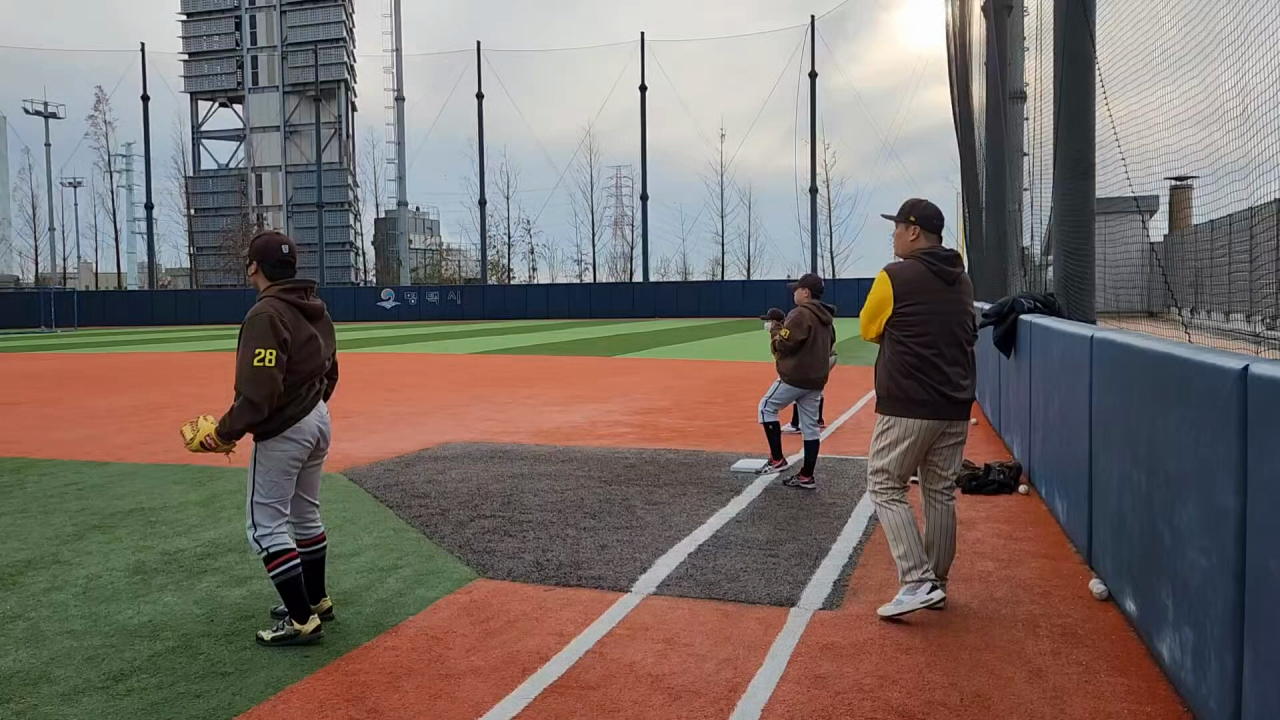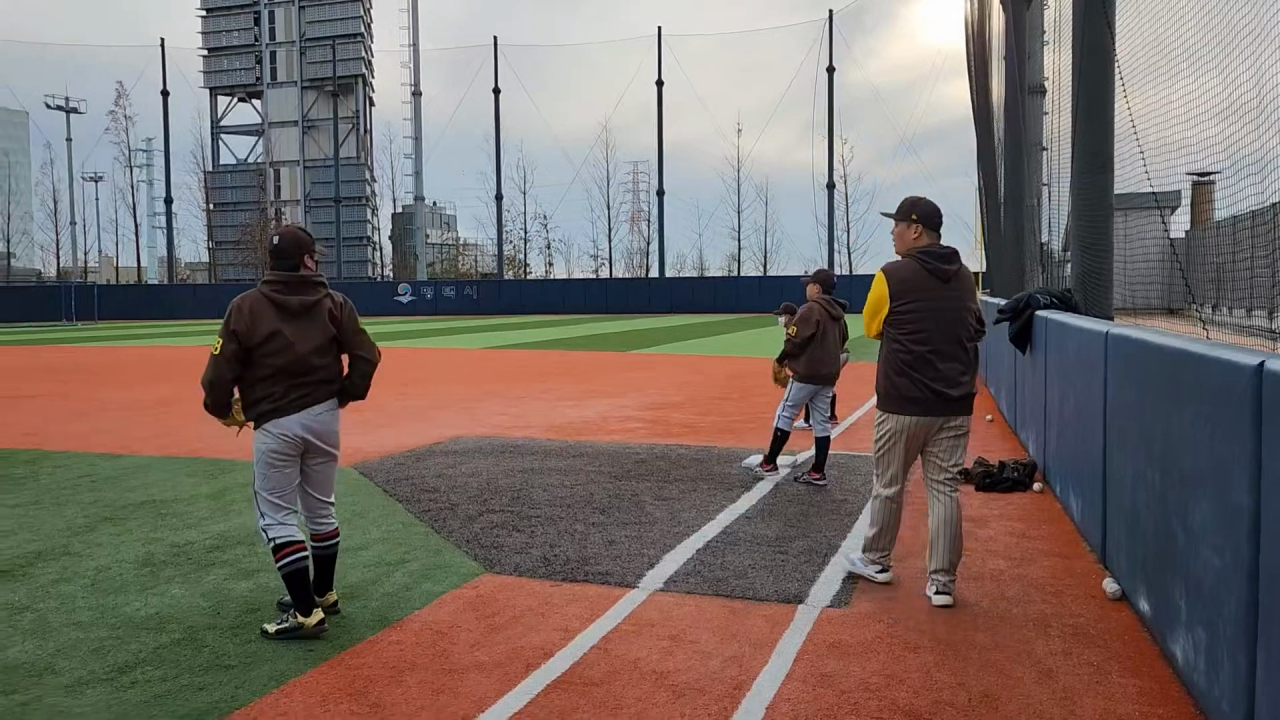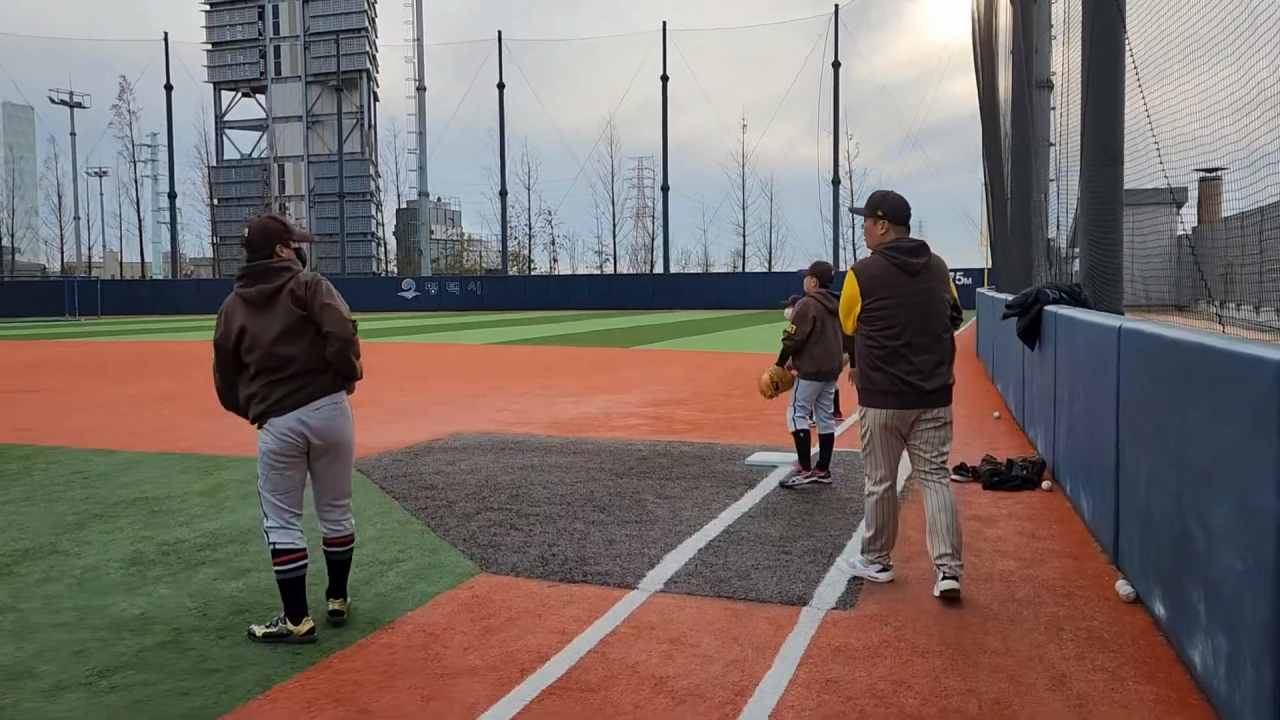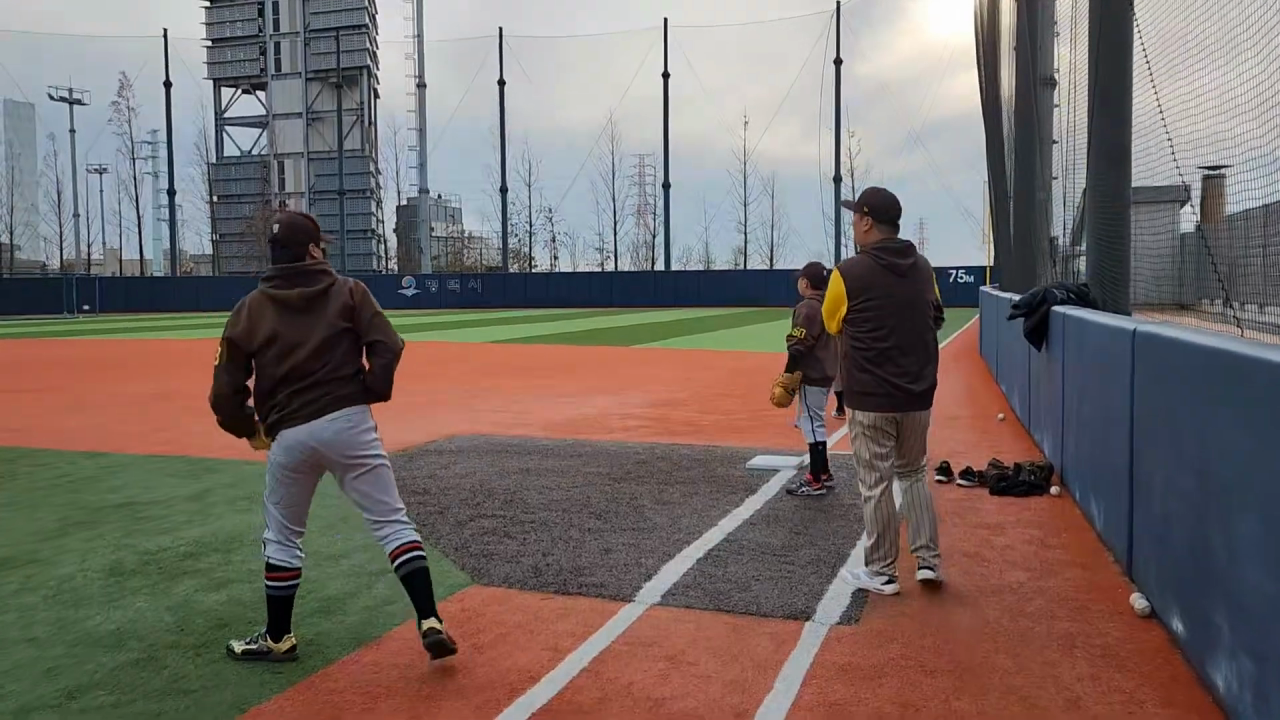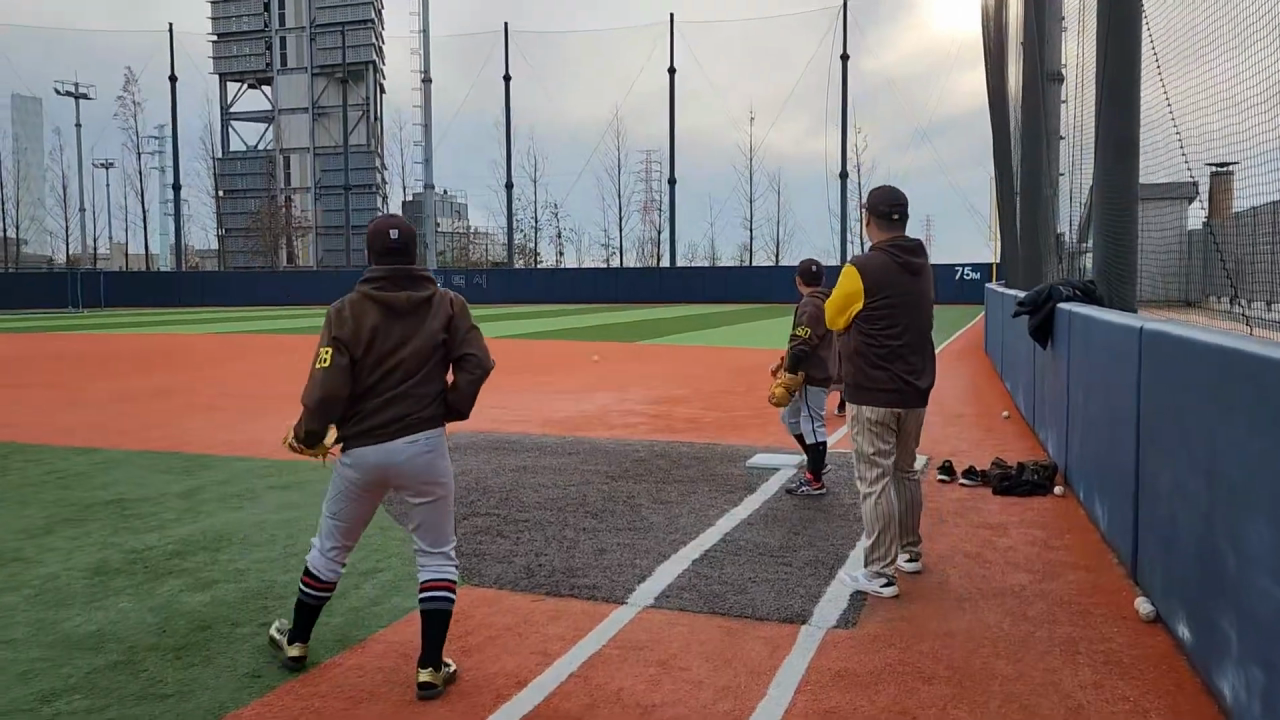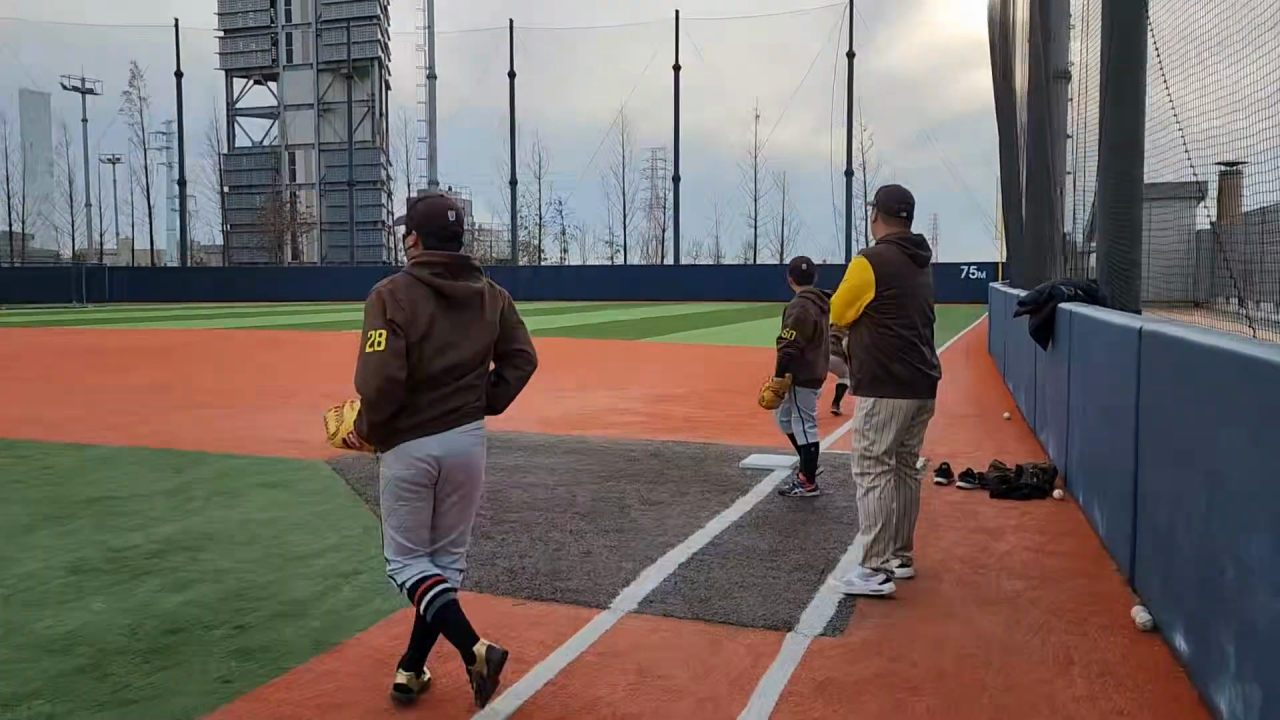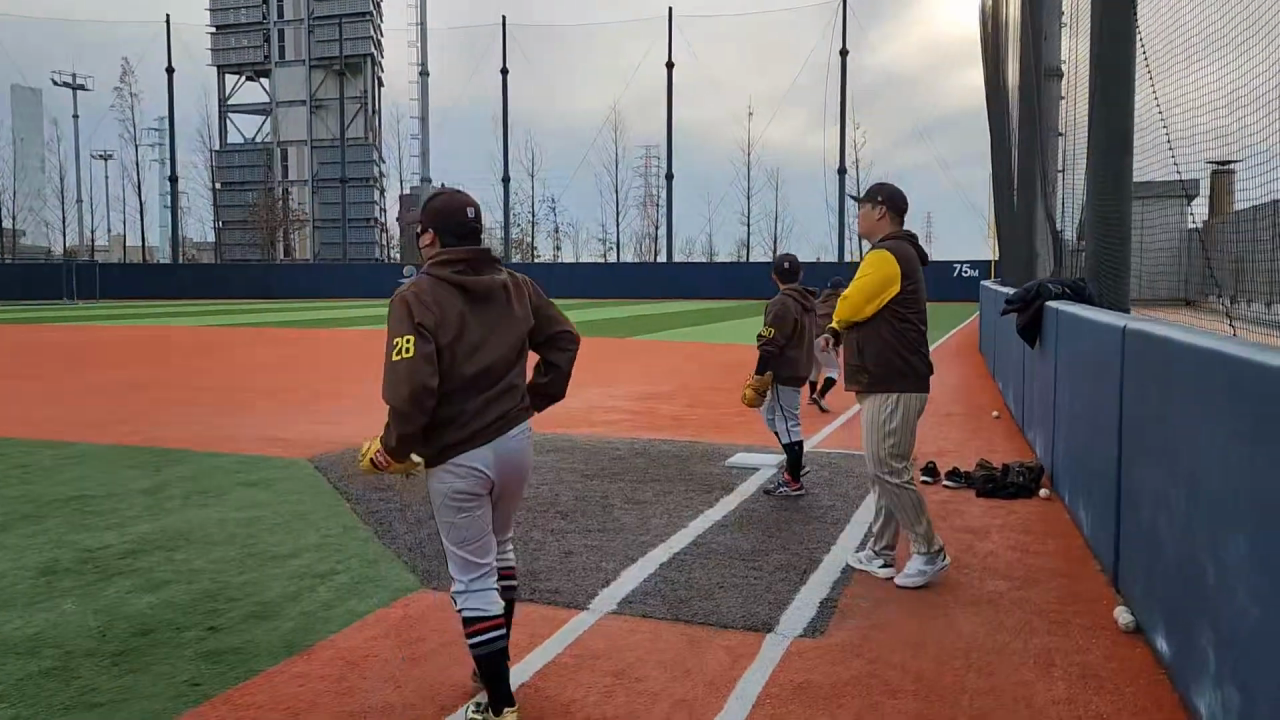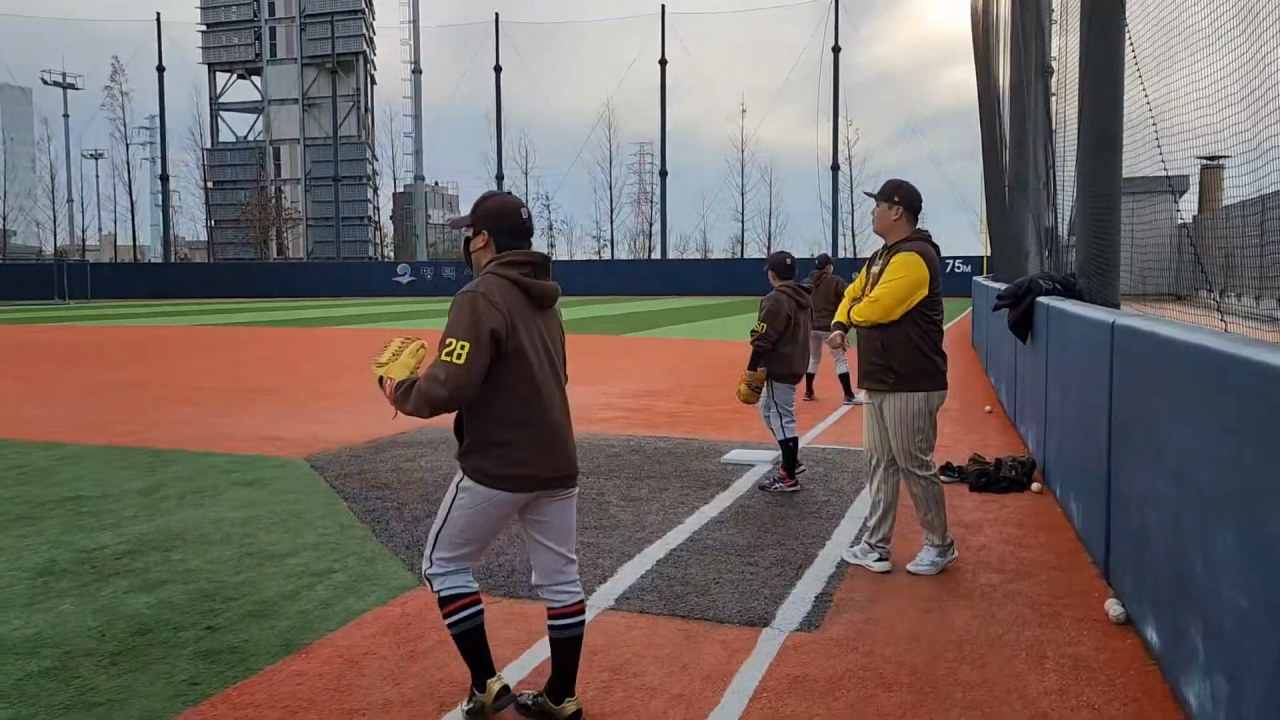
dt=0.4s
person 1, frame 1
left shoulder: (264, 315)
right shoulder: (316, 308)
left elbow: (261, 390)
right elbow: (330, 370)
left wrist: (226, 431)
left hip: (282, 432)
right hip: (318, 420)
left knee: (267, 526)
right knee: (305, 514)
left ankle: (303, 620)
right ankle: (316, 600)
person 1, frame 2
left shoulder: (245, 306)
right shoulder: (333, 303)
left elbow: (219, 374)
right elbow: (366, 356)
left wrist: (223, 410)
right wrist: (345, 394)
left hip: (275, 425)
right hip: (324, 417)
left knee: (278, 518)
right knee: (321, 509)
left ankle: (307, 612)
right ankle: (323, 594)
person 1, frame 3
left shoulder: (231, 308)
right shoulder: (309, 285)
left elbow: (226, 386)
right elbow: (342, 332)
right wrist: (346, 375)
left hip: (277, 424)
right hip: (329, 411)
left knee: (282, 523)
right knee: (336, 511)
left ankle: (297, 620)
right ankle: (337, 599)
person 1, frame 4
left shoulder: (249, 310)
right shoulder: (349, 292)
left elbow: (225, 392)
right elbow: (387, 347)
left wrist: (246, 429)
right wrist: (372, 394)
left hip: (291, 435)
right hip: (351, 424)
left knee: (281, 537)
right knee: (392, 522)
left ankle: (276, 639)
right ankle: (429, 621)
person 1, frame 5
left shoulder: (345, 311)
right shoulder: (447, 304)
left elbow: (327, 390)
right elbow: (475, 364)
left wrist: (306, 436)
right wrist: (446, 412)
left hip: (362, 450)
right hip: (424, 445)
left knee: (329, 547)
right knee: (437, 555)
left ankle: (296, 641)
right ankle: (431, 667)
person 1, frame 6
left shoulder: (390, 294)
right shoulder: (491, 294)
left elbow: (381, 378)
right elbow: (521, 358)
left wrist: (367, 431)
right wrist: (483, 404)
left hip: (408, 446)
right hip: (468, 441)
left knee: (404, 559)
right knee: (446, 558)
left ankle: (475, 650)
right ankle: (411, 670)
person 1, frame 7
left shoulder: (416, 296)
right shoulder: (515, 285)
left elbow: (412, 386)
right elbow: (564, 340)
left wrist: (393, 445)
right wrist: (539, 396)
left hip: (457, 455)
right hip: (516, 442)
left knee: (471, 578)
right knee: (496, 551)
right ankle: (500, 666)
person 1, frame 8
left shoulder: (481, 297)
right shoulder: (542, 299)
left elbow: (448, 388)
left wrist: (402, 391)
left hip: (494, 467)
right hip: (557, 463)
left knee: (444, 563)
right knee: (560, 578)
person 2, frame 1
left shoulder: (894, 277)
right shoulder: (962, 281)
left elbow: (869, 330)
left hip: (906, 408)
right hip: (954, 407)
left knee: (886, 489)
right knee: (941, 495)
left ankle: (919, 581)
right ankle: (936, 583)
person 2, frame 2
left shoulder: (892, 276)
right shoulder: (965, 278)
left elbow: (873, 327)
right elbow: (977, 329)
left hip: (904, 403)
right hip: (955, 403)
left knee: (888, 486)
right knee: (946, 489)
left ankle: (876, 561)
right ankle: (942, 582)
person 2, frame 3
left shoulder: (863, 272)
right shoulder: (938, 268)
left elbow: (850, 324)
right elbow: (954, 318)
left hip: (883, 397)
right hip: (934, 396)
left knee: (881, 482)
right knee: (936, 478)
left ankle: (877, 562)
right ankle: (948, 568)
person 2, frame 4
left shoulder: (850, 272)
right shoulder: (923, 267)
left elbow: (832, 323)
right elbow: (936, 318)
left hip: (870, 398)
right hip: (918, 394)
left knee: (876, 485)
right knee: (913, 475)
left ankle: (882, 573)
right ankle: (927, 560)
person 2, frame 5
left shoulder: (862, 269)
right shoulder: (921, 267)
left elbow: (834, 319)
left hip: (872, 394)
right hip: (915, 391)
left knee: (874, 481)
right knee: (905, 472)
left ankle: (880, 574)
right ankle: (909, 551)
person 2, frame 6
left shoulder: (870, 261)
right shoulder: (919, 264)
left elbow: (839, 313)
right wrist: (867, 322)
left hip: (885, 388)
right hip: (920, 385)
left knee: (871, 474)
right knee: (904, 471)
left ankle: (873, 571)
right ankle: (900, 556)
person 2, frame 7
left shoulder: (886, 256)
right shoulder: (887, 255)
left elbow: (851, 307)
right elbow: (851, 307)
left wrist: (838, 320)
right wrist: (833, 332)
left hip: (894, 385)
right hip: (880, 383)
left knee: (889, 470)
right knee: (881, 469)
left ankle: (929, 550)
right ankle: (881, 552)
person 2, frame 8
left shoulder: (913, 258)
right shoulder: (880, 257)
left elbow: (875, 309)
right elbow: (854, 295)
left wrist: (853, 313)
right wrist: (840, 325)
left hip: (911, 384)
right hip: (879, 381)
left knee: (916, 466)
right knee: (881, 463)
left ankle: (940, 546)
right ankle: (875, 546)
person 3, frame 1
left shoulder: (800, 314)
right shoulder: (826, 318)
left elbow: (785, 344)
left wrist: (775, 331)
left hip: (794, 377)
right hip: (817, 379)
left knee: (767, 406)
right knee: (810, 425)
left ankle: (777, 458)
right ankle: (806, 476)
person 3, frame 2
left shoulder: (809, 310)
right shoulder: (839, 314)
left elbow: (793, 343)
left wrist: (780, 361)
left hip: (806, 375)
right hip: (829, 376)
left knee: (785, 414)
right knee: (822, 422)
left ankle: (769, 463)
right ankle: (817, 472)
person 3, frame 3
left shoulder: (806, 305)
right shoulder: (837, 306)
left elbow: (792, 340)
left wrist: (779, 365)
left hip: (810, 371)
right hip: (831, 371)
left knee: (798, 415)
right knee: (825, 418)
left ankle: (805, 469)
right ankle: (822, 470)
person 3, frame 4
left shoulder: (807, 308)
left elbow: (799, 346)
left wrist: (788, 374)
left hip: (812, 375)
right hip: (823, 372)
left knee: (812, 424)
right knee: (813, 422)
left ankle: (816, 481)
right ankle: (823, 471)
person 3, frame 5
left shoulder: (809, 306)
right shoulder: (822, 304)
left elbow: (802, 345)
left wrist: (791, 373)
right wrist: (784, 362)
left hip: (811, 375)
right hip: (816, 372)
left knee: (812, 424)
right knee: (790, 417)
left ankle: (814, 481)
right ankle: (815, 462)
person 3, frame 6
left shoulder: (799, 307)
right shoulder: (819, 304)
left elbow: (789, 347)
left wrist: (778, 378)
left hip: (802, 375)
right hip: (812, 372)
left knee: (804, 424)
right knee: (785, 415)
left ankle: (808, 482)
right ankle: (808, 464)
person 3, frame 7
left shoulder: (781, 304)
right shoulder: (806, 302)
left elbow: (769, 345)
left wrist: (757, 376)
left hip: (785, 372)
right hip: (798, 369)
left knee: (787, 423)
right knee: (771, 413)
left ankle: (793, 481)
right ankle: (794, 464)
person 3, frame 8
left shoulder: (775, 300)
right shoulder: (801, 299)
left elbow: (763, 339)
left wrist: (751, 370)
left hip: (780, 369)
right hip: (792, 365)
left knee: (782, 419)
right knee: (768, 410)
left ankle: (789, 477)
right ankle: (791, 462)
